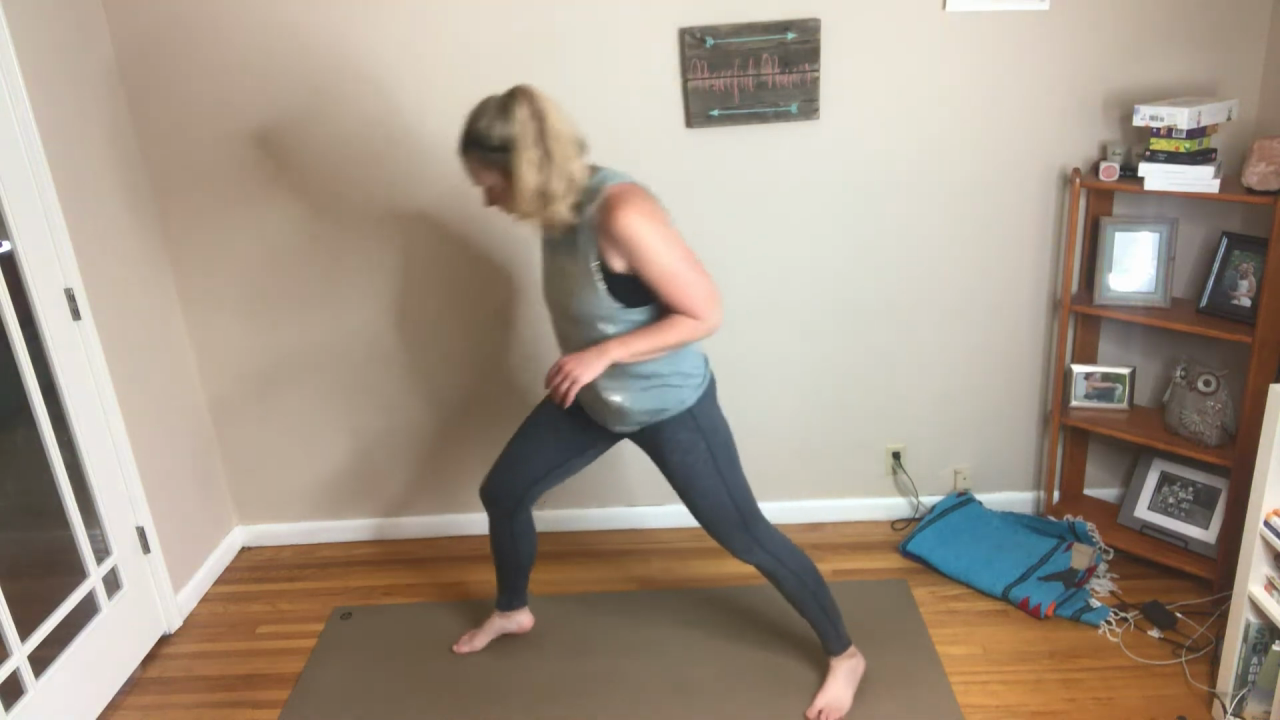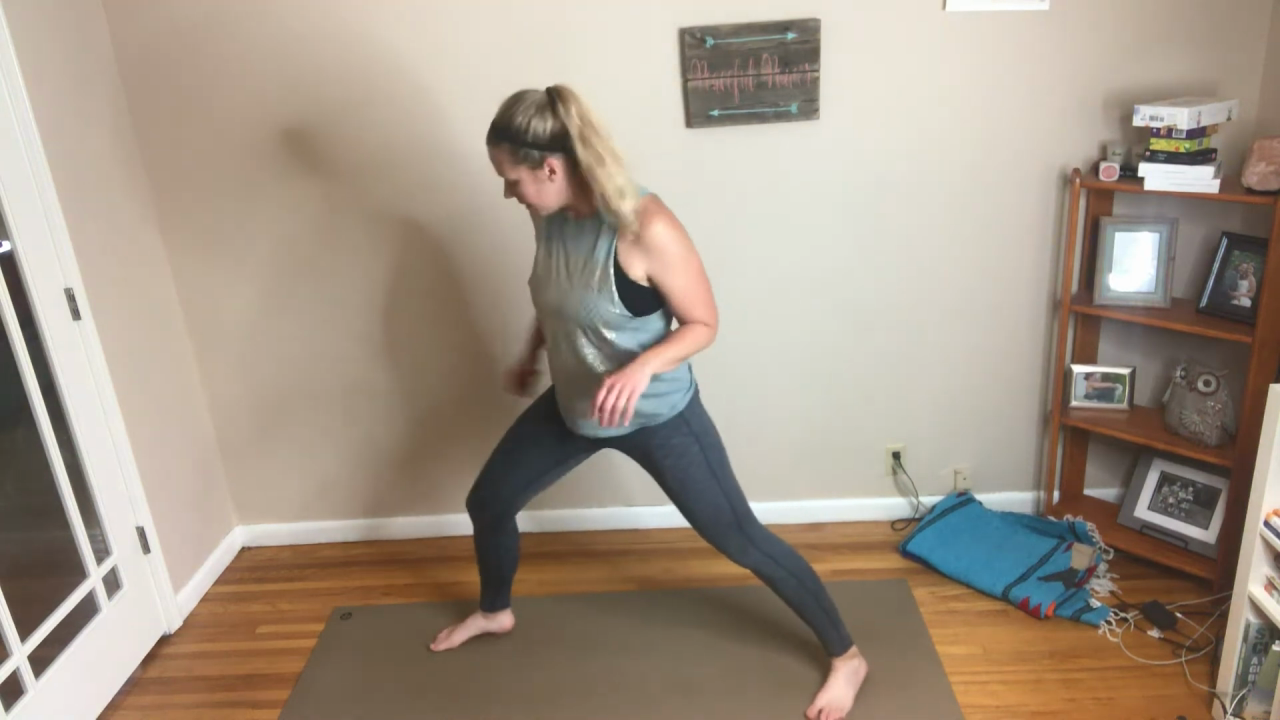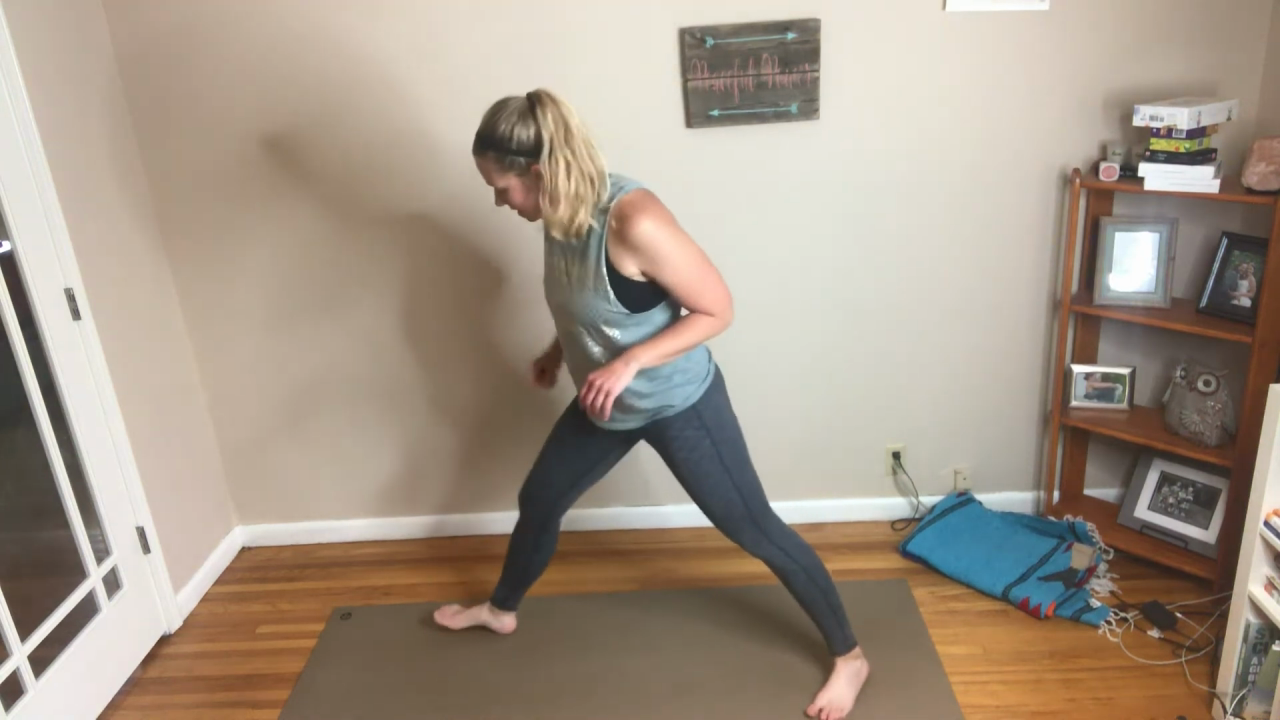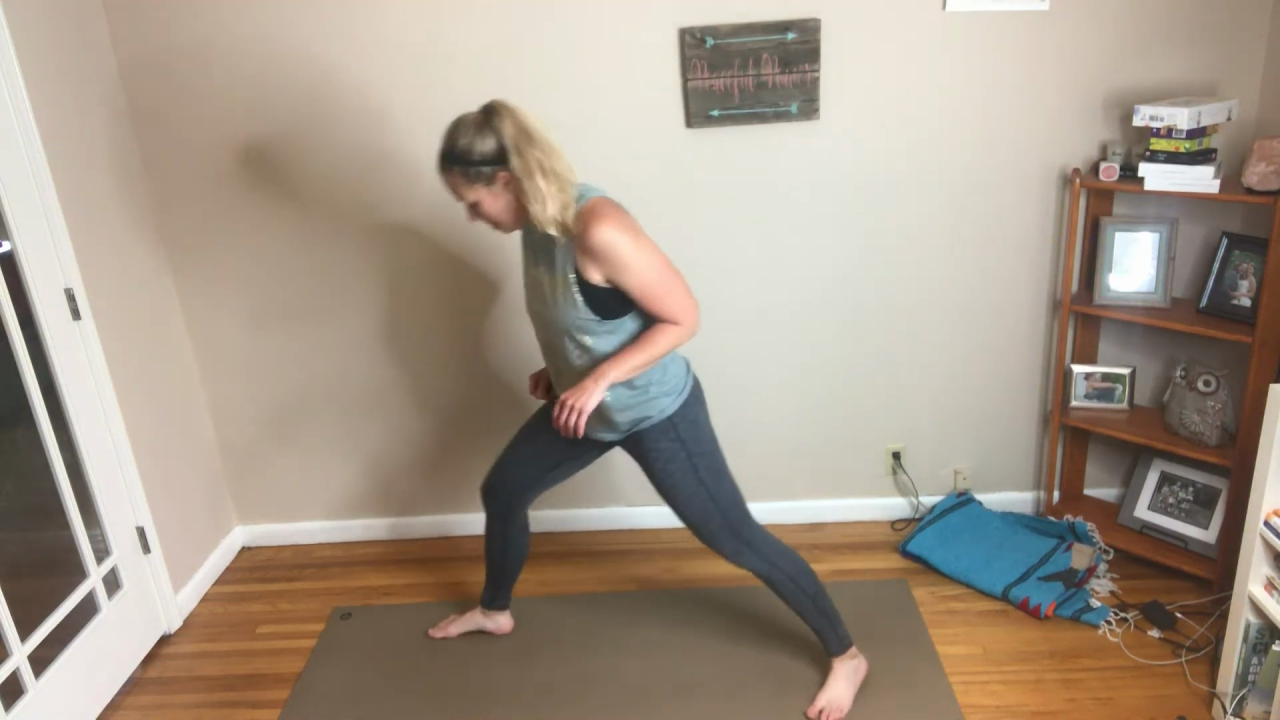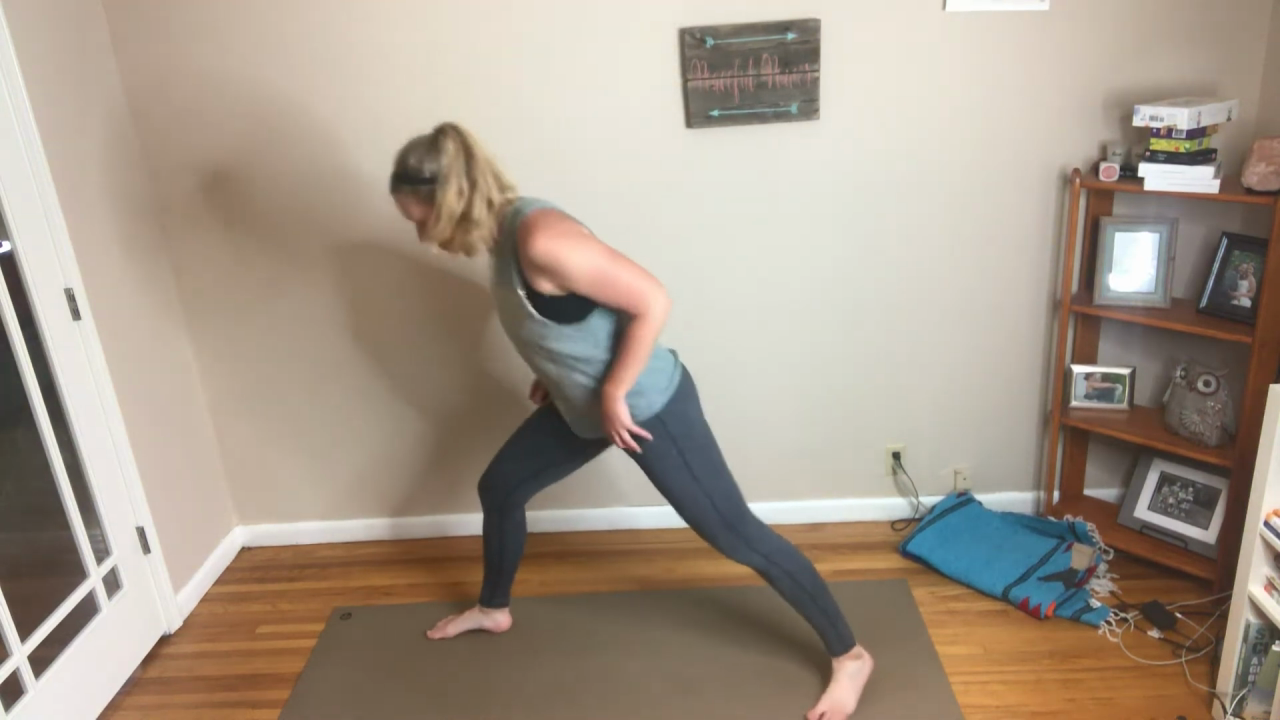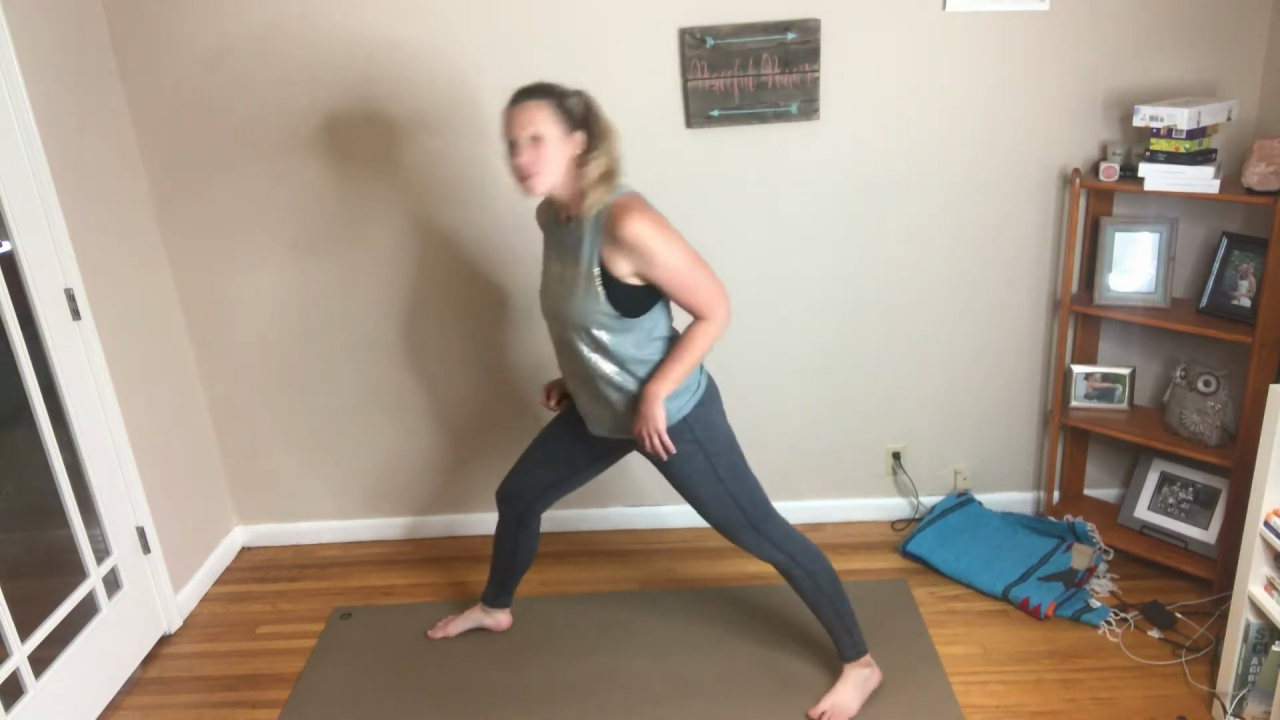
dt=0.4s
person 1, frame 1
left shoulder: (622, 213)
right shoulder: (556, 207)
left elbow: (703, 314)
left wrist: (603, 354)
right wrist: (580, 360)
left hip: (672, 404)
right hip: (594, 398)
left knee: (746, 536)
right knee: (501, 491)
left ankle: (844, 657)
right ankle: (511, 610)
person 1, frame 2
left shoulder: (646, 227)
right shoulder: (550, 214)
left elbow: (702, 326)
left wrist: (639, 370)
right wrist: (532, 353)
left hip: (657, 413)
right hip: (570, 405)
left knee: (741, 539)
right knee: (487, 501)
left ankle: (845, 657)
right ankle: (494, 611)
person 1, frame 3
left shoulder: (634, 219)
right shoulder: (560, 214)
left elbow: (716, 310)
left wrist: (629, 362)
right wrist: (560, 350)
left hip: (679, 404)
right hip: (605, 403)
left knee: (755, 530)
right knee: (538, 500)
left ankle: (848, 657)
right ankle: (501, 610)
person 1, frame 4
left shoulder: (597, 228)
right shoulder: (535, 222)
left elbow: (682, 319)
left wrist: (597, 381)
right wrist: (558, 370)
left hip: (656, 412)
right hip: (585, 406)
left knee: (738, 540)
right knee: (500, 491)
left ankle: (846, 656)
right ankle: (494, 610)
person 1, frame 5
left shoulder: (537, 238)
right shoulder: (499, 231)
left elbow: (651, 302)
left wrist: (615, 395)
right wrist: (554, 377)
left hip: (647, 407)
right hip: (580, 405)
left knee: (735, 535)
right knee: (498, 487)
left ankle: (849, 656)
right ankle: (492, 608)
person 1, frame 6
left shoulder: (625, 221)
right shoulder: (553, 214)
left elbow: (714, 311)
left wrist: (655, 396)
right wrist: (572, 378)
left hip: (669, 413)
right hip: (598, 411)
left knee: (763, 535)
right knee: (516, 496)
left ankle: (860, 664)
right ankle: (494, 608)
